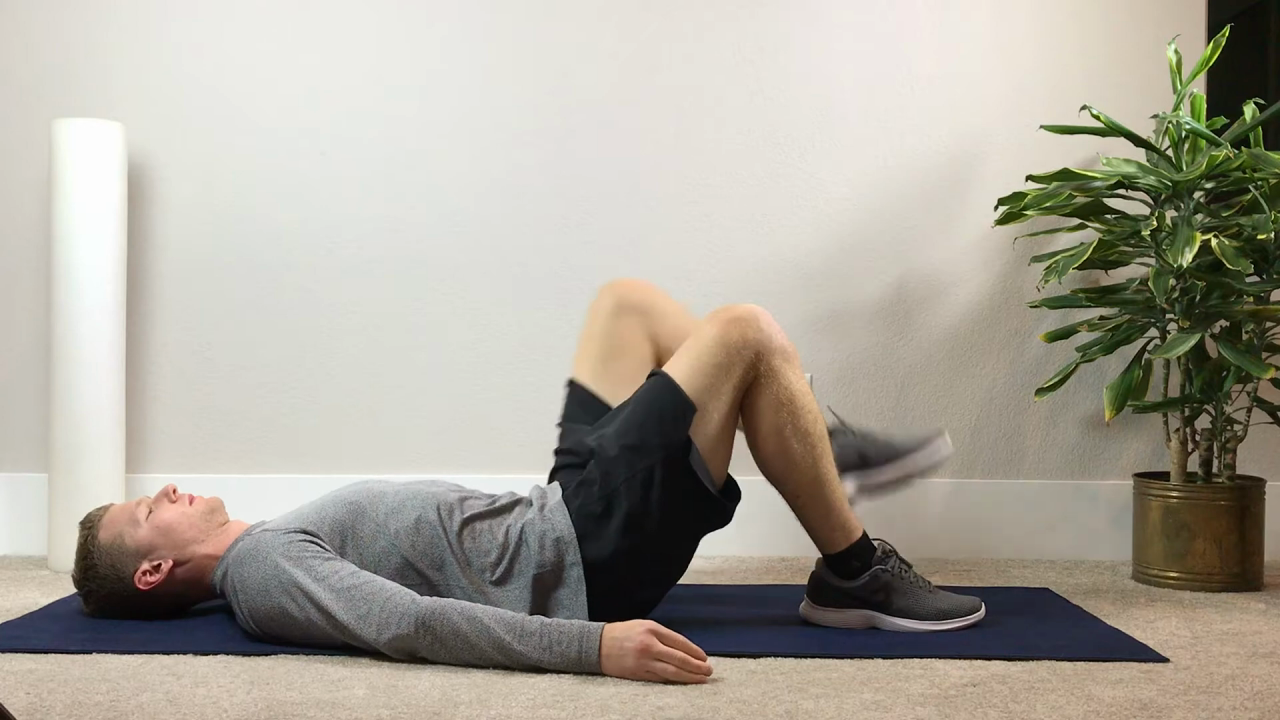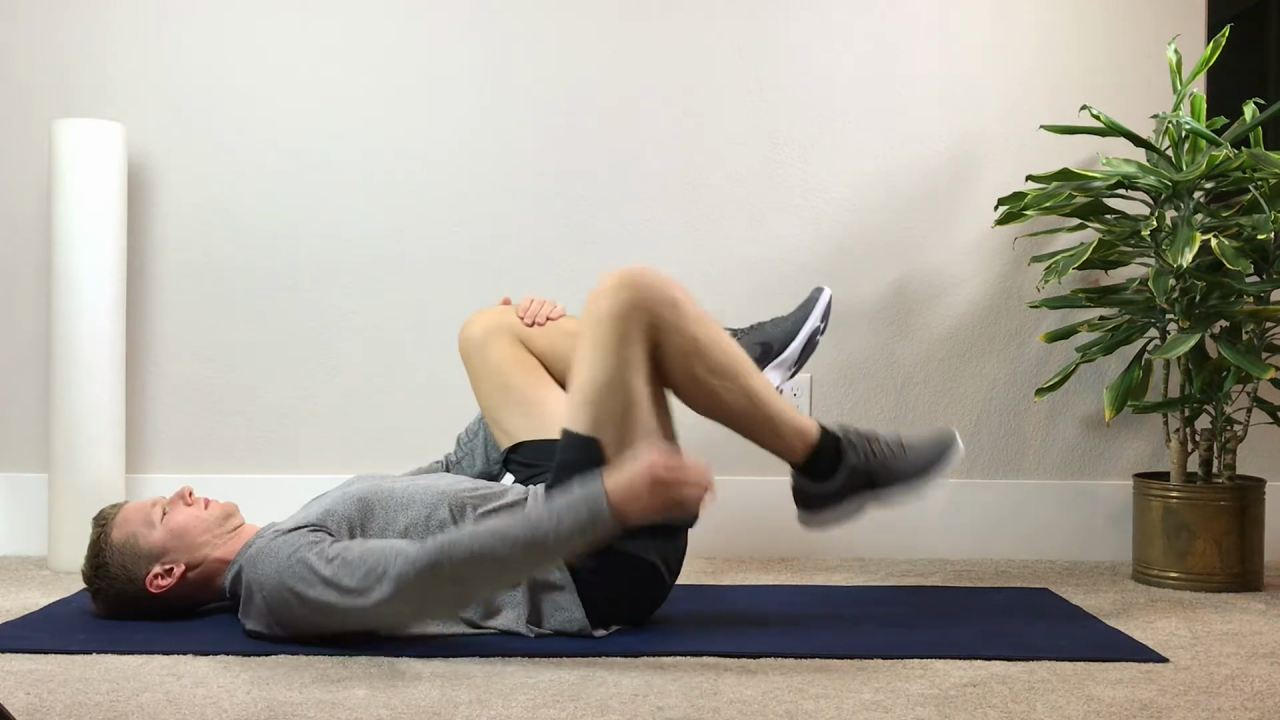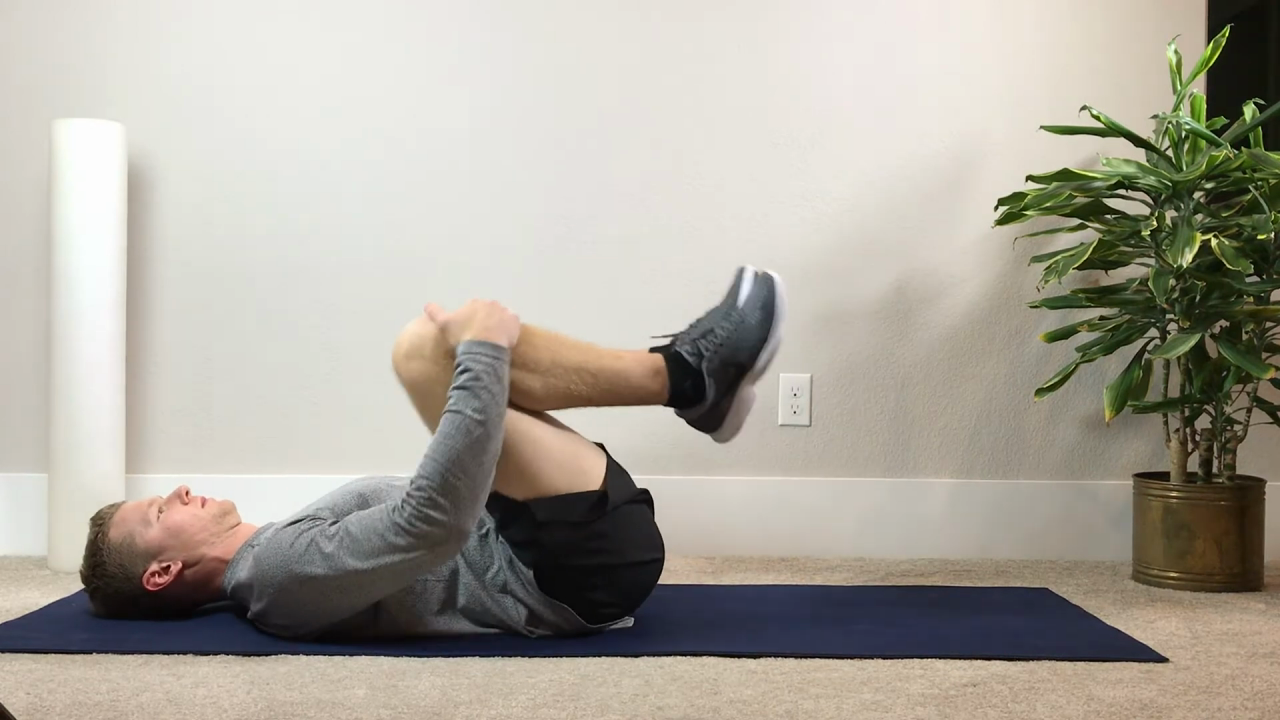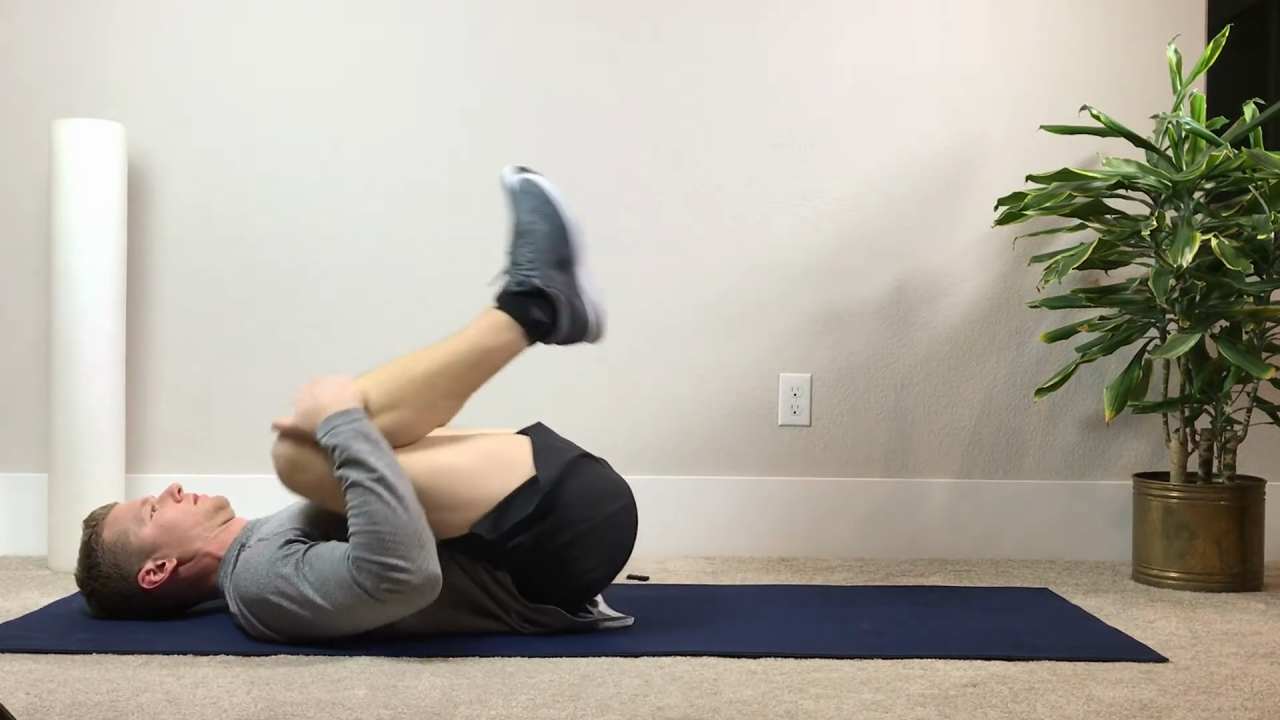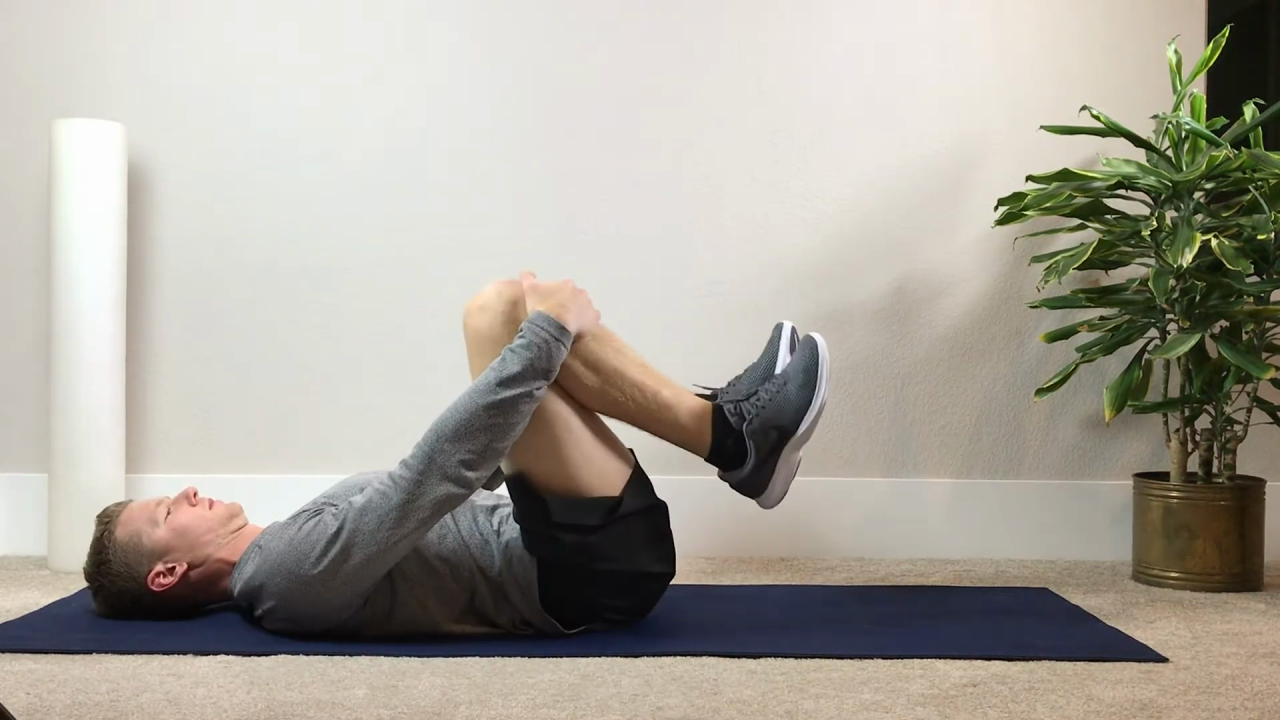
dt=1s
person 1, frame 1
left shoulder: (284, 543)
right shoulder: (265, 573)
right elbow: (407, 625)
right wrist: (592, 644)
left hip: (558, 518)
right hip: (587, 557)
left knee: (628, 302)
right knee: (744, 331)
left ankle: (826, 451)
right ankle: (855, 576)
person 1, frame 2
left shoulder: (291, 544)
right shoulder: (279, 580)
left elbow: (438, 492)
right elbow: (431, 570)
left wrist: (551, 364)
right wrist: (604, 498)
left hip: (558, 524)
right hip: (597, 571)
left knee: (489, 328)
right knee: (632, 292)
left ankle: (730, 365)
right ankle: (826, 463)
person 1, frame 3
left shoulder: (284, 547)
right shoulder: (280, 577)
left elbow: (440, 499)
right elbow: (436, 522)
right wrist: (481, 355)
left hip: (569, 553)
right hip: (584, 572)
right knee: (431, 346)
left ankle: (684, 370)
right ankle: (686, 375)
person 1, frame 4
left shoulder: (268, 544)
right shoulder: (265, 583)
right elbow: (404, 573)
right wrist: (343, 425)
left ankle: (533, 312)
right ankle: (530, 311)
person 1, frame 5
left shoulder: (291, 548)
right shoulder: (295, 573)
left elbow: (443, 478)
right elbow: (433, 476)
right wrist: (544, 335)
left hip: (578, 560)
right hip: (592, 569)
left knee: (517, 314)
right knee: (499, 310)
left ankle: (728, 423)
right ankle: (731, 437)
